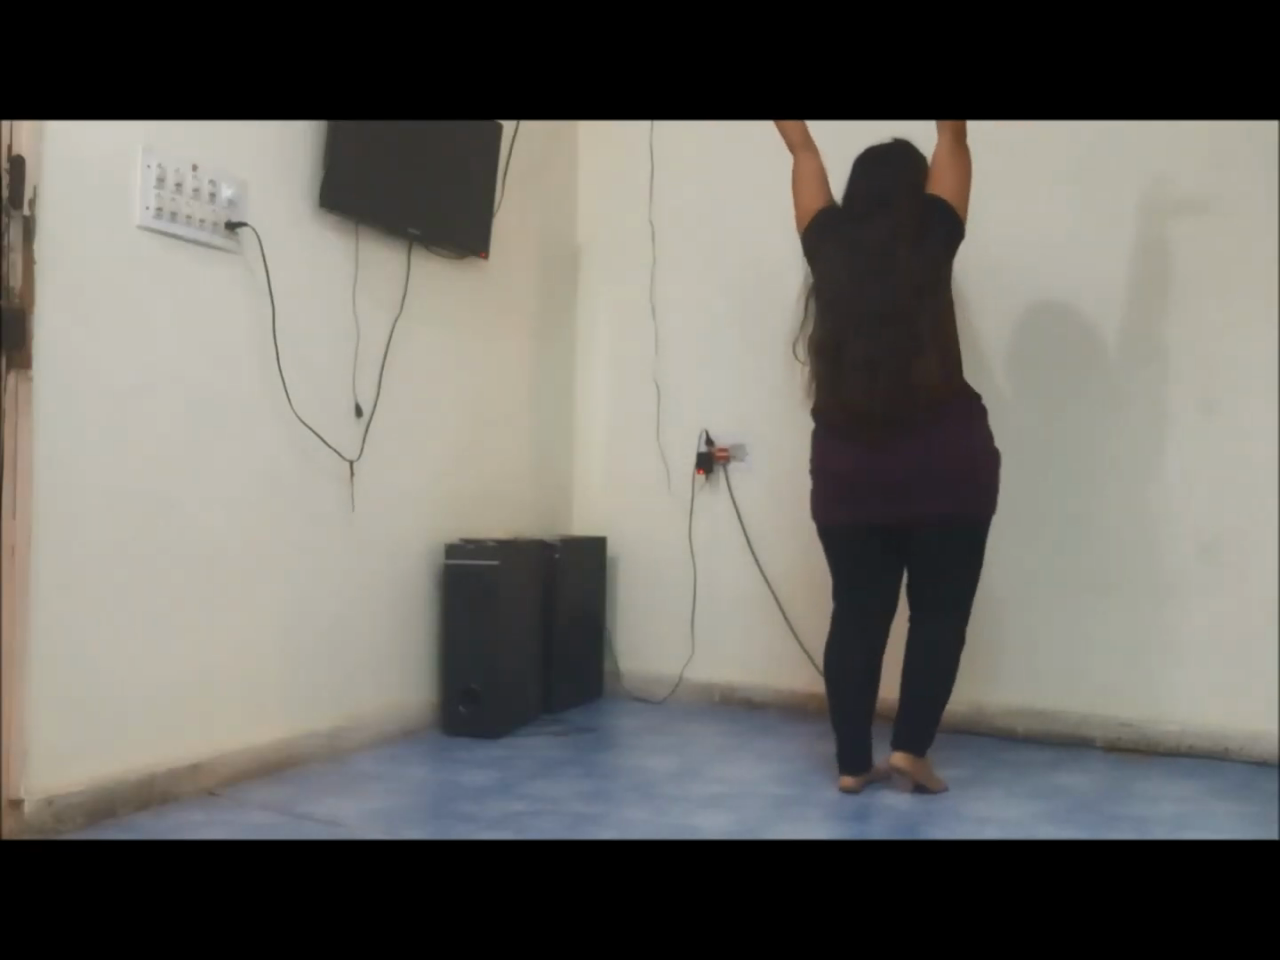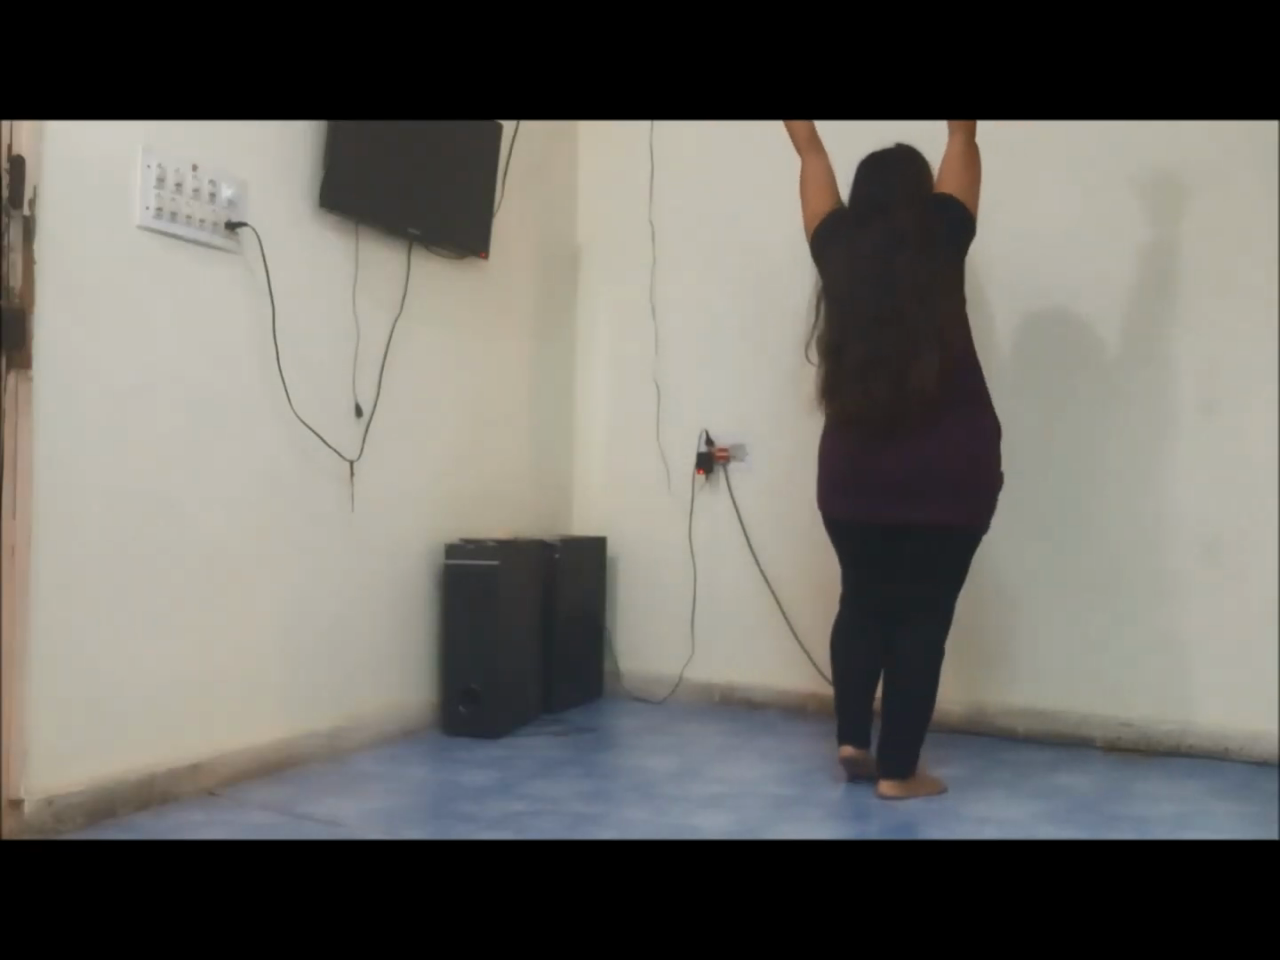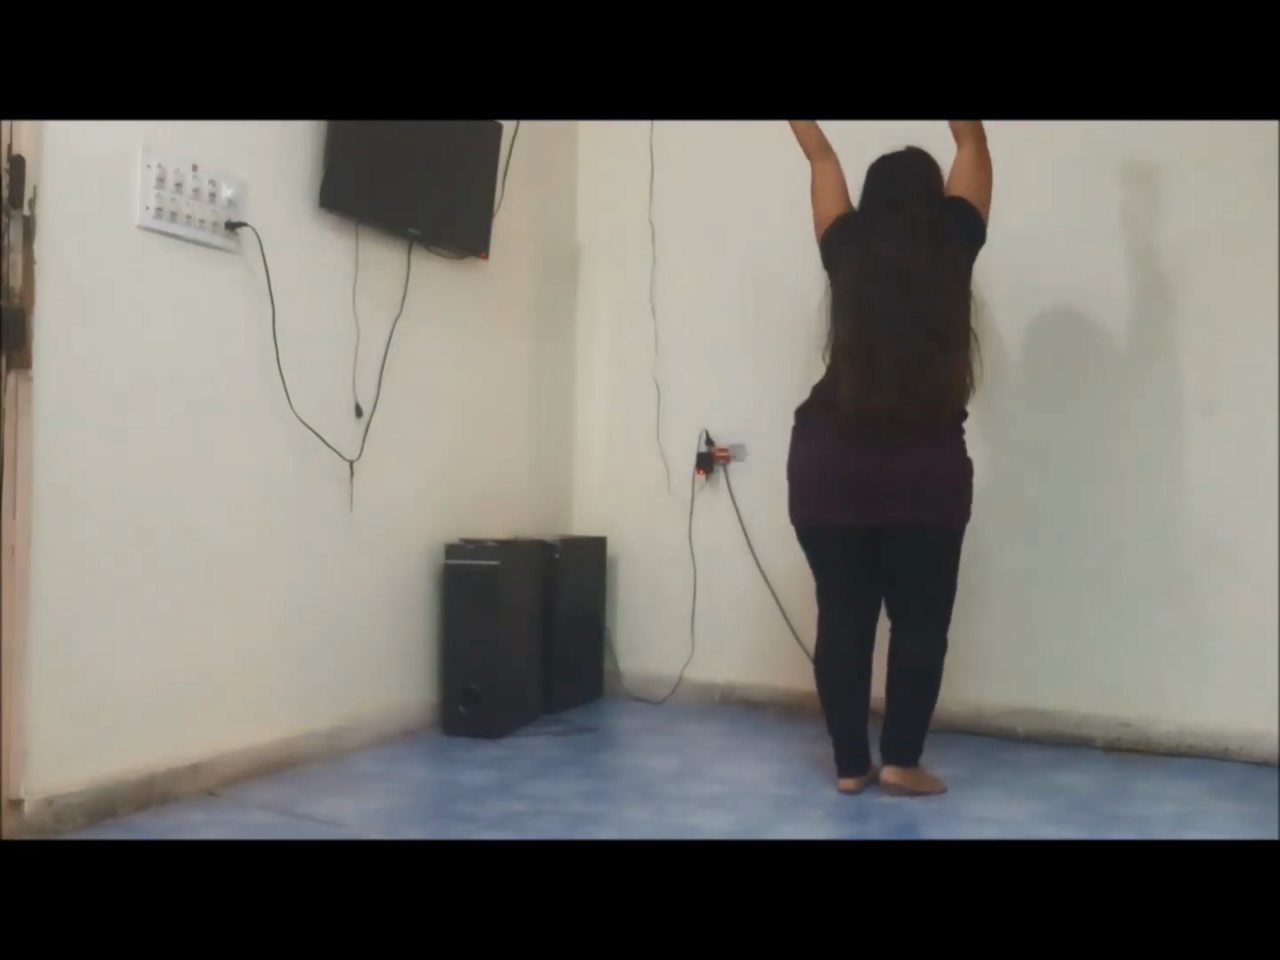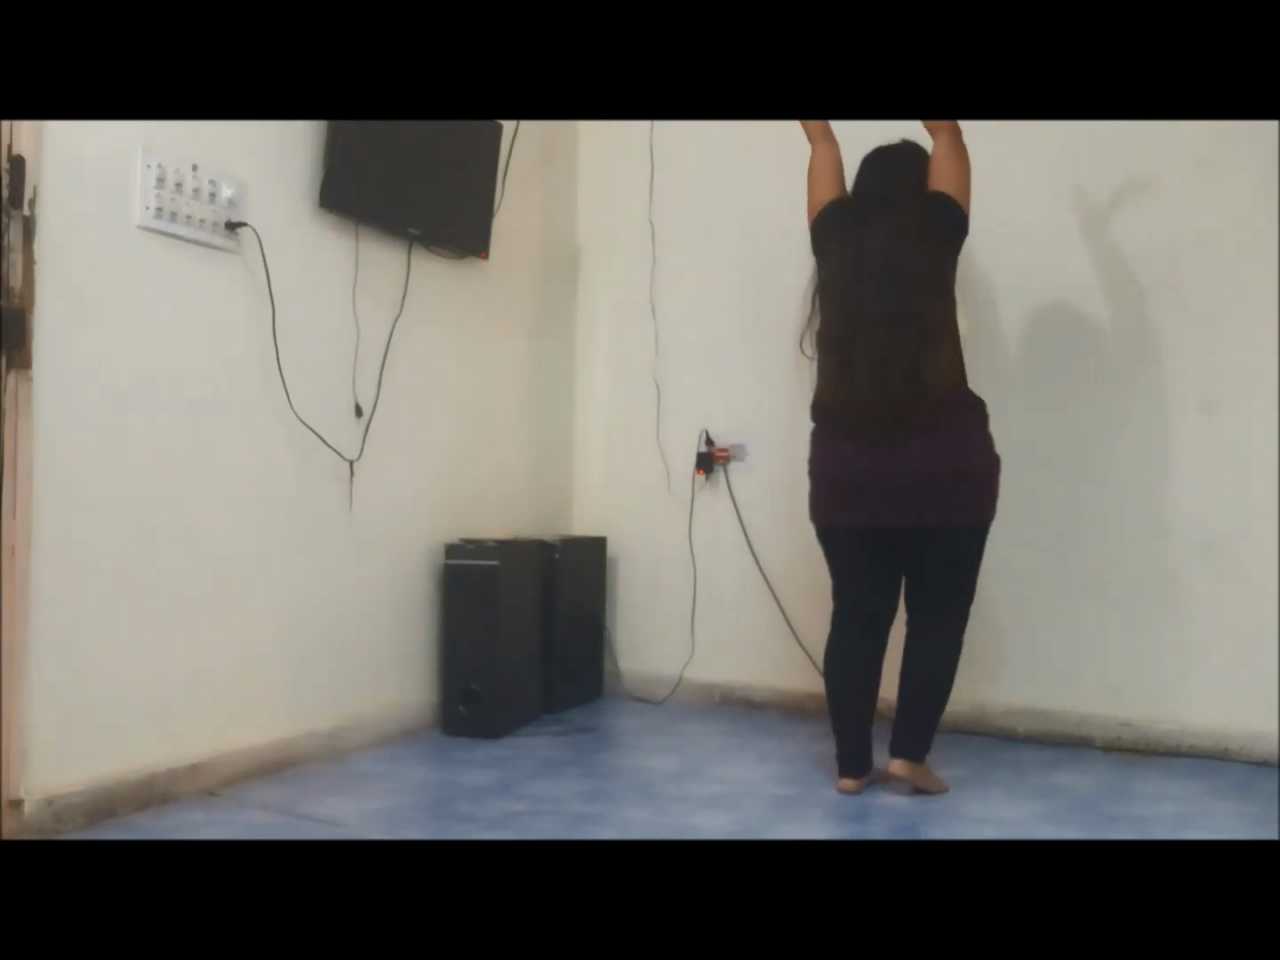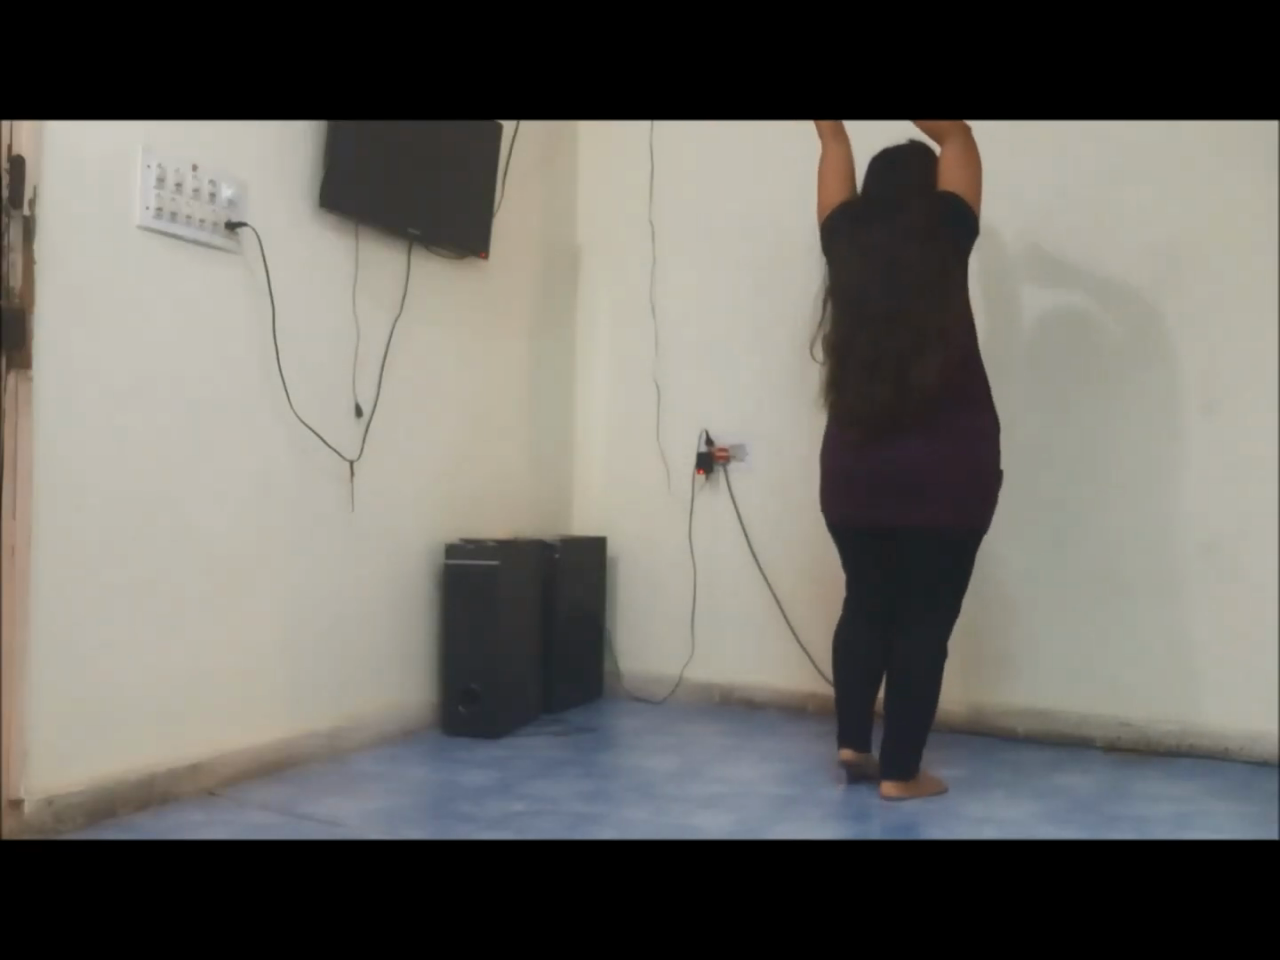
dt=0.4s
person 1, frame 1
left shoulder: (829, 245)
right shoulder: (931, 241)
left elbow: (801, 148)
right elbow: (953, 141)
left hip: (848, 468)
right hip: (944, 467)
left knee: (857, 614)
right knee: (940, 613)
left ankle: (852, 761)
right ankle: (909, 748)
person 1, frame 2
left shoulder: (837, 248)
right shoulder: (940, 242)
left elbow: (810, 151)
right elbow: (962, 140)
left hip: (853, 464)
right hip: (946, 468)
left knee: (863, 604)
right knee: (921, 618)
left ankle: (853, 740)
right ankle: (898, 768)
person 1, frame 3
left shoulder: (846, 247)
right shoulder: (951, 246)
left elbow: (822, 159)
right elbow: (972, 146)
left wrist: (807, 133)
left hip: (828, 464)
right hip: (924, 471)
left knee: (842, 615)
right knee: (919, 619)
left ankle: (850, 763)
right ankle: (901, 759)
person 1, frame 4
left shoulder: (836, 241)
right shoulder: (934, 238)
left elbow: (822, 143)
right elbow: (948, 140)
left hip: (846, 466)
right hip: (943, 465)
left knee: (856, 616)
right knee: (937, 615)
left ankle: (852, 762)
right ankle: (909, 753)
person 1, frame 5
left shoulder: (846, 242)
right shoulder: (945, 238)
left elbow: (833, 144)
right elbow: (957, 138)
left hip: (854, 463)
right hip: (944, 469)
left knee: (865, 606)
right knee: (923, 620)
left ankle: (852, 743)
right ankle: (899, 770)
